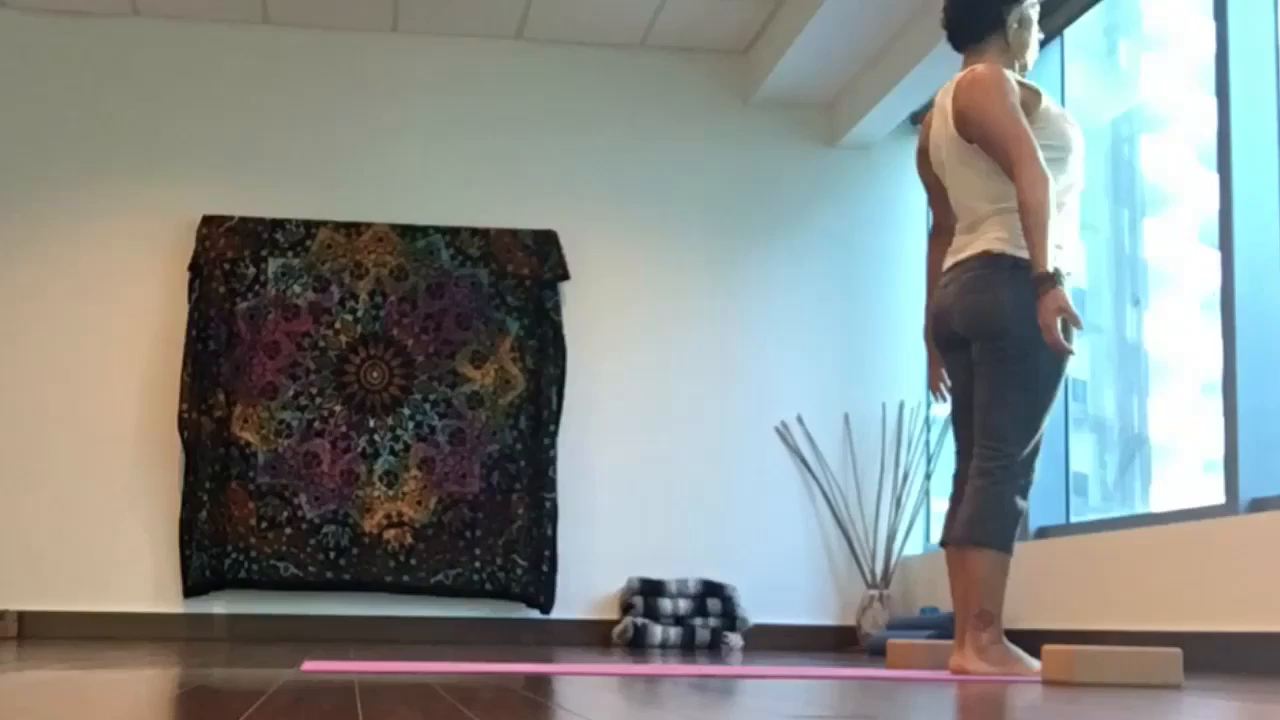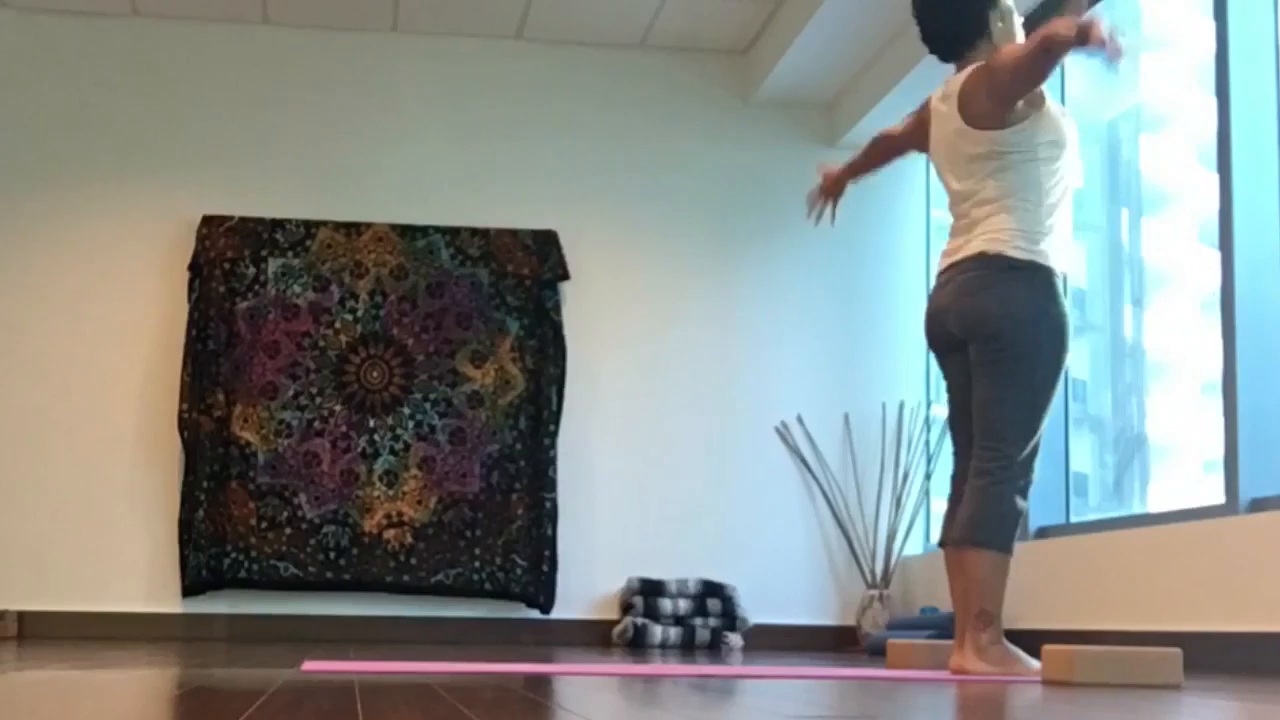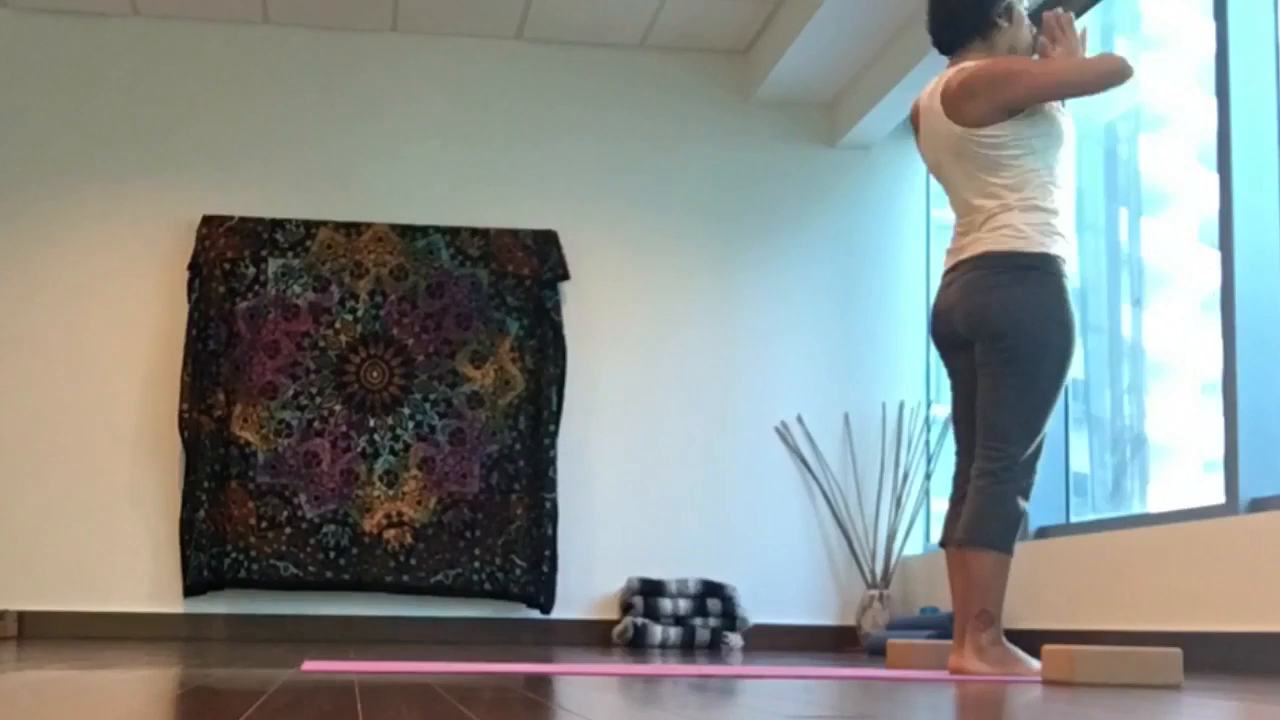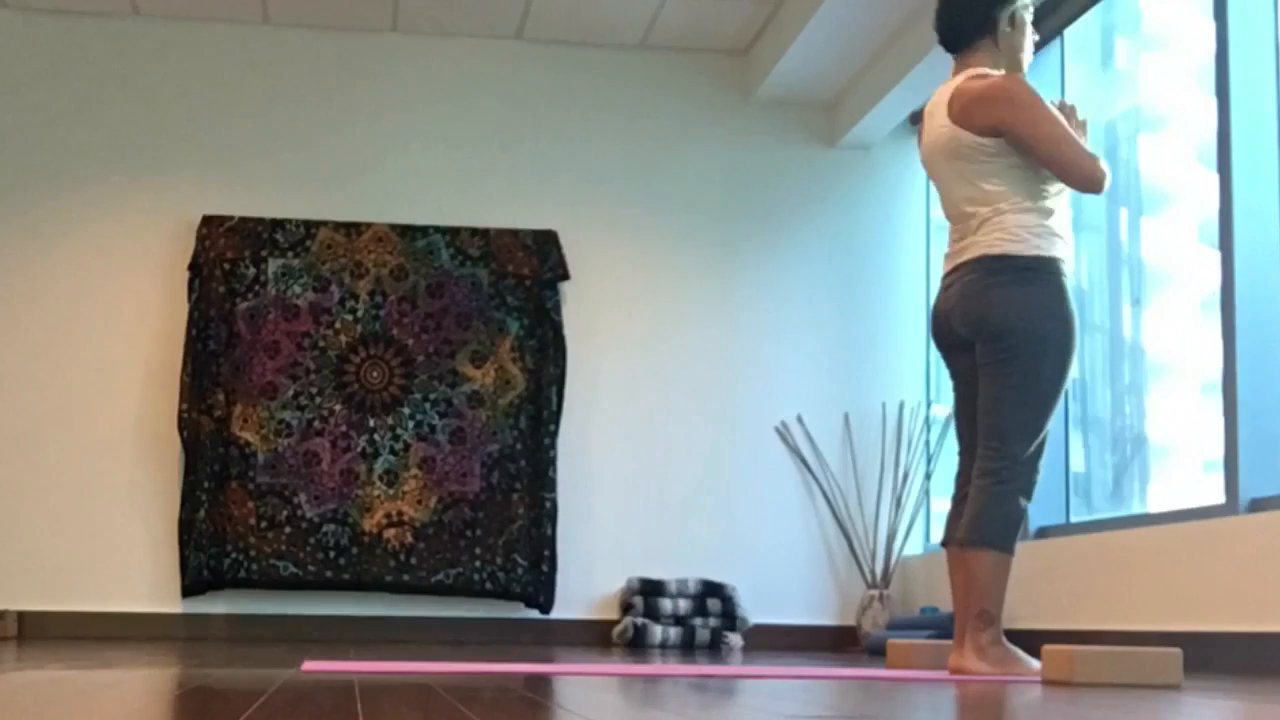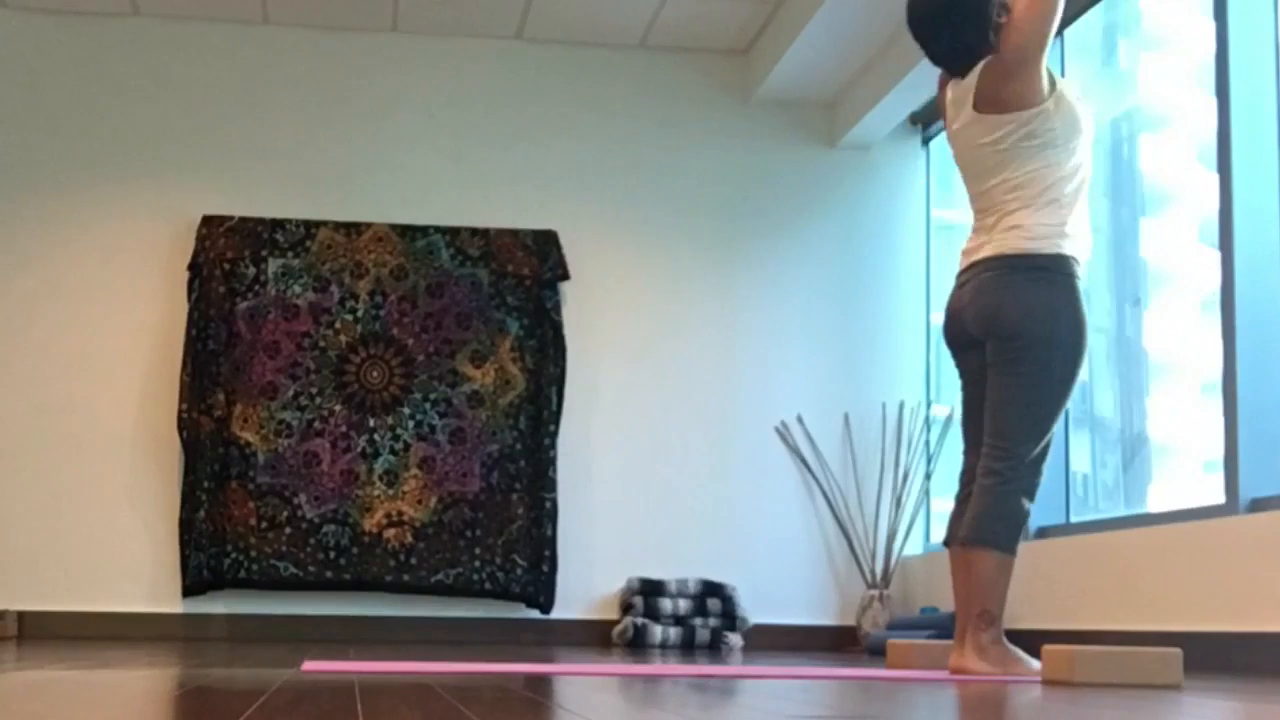
dt=0.2s
person 1, frame 1
left shoulder: (938, 115)
right shoulder: (991, 84)
right elbow: (1029, 177)
left wrist: (935, 329)
right wrist: (1047, 280)
left hip: (963, 291)
right hip: (1011, 283)
left knee: (979, 471)
right knee: (1002, 469)
left ankle: (969, 639)
right ankle: (983, 643)
person 1, frame 2
left shoulder: (939, 105)
right shoulder: (998, 79)
left elbow: (891, 141)
left wrist: (840, 177)
left hip: (958, 290)
right hip: (1012, 287)
left knee: (978, 469)
right knee: (1001, 469)
left ankle: (969, 637)
right ankle: (981, 643)
person 1, frame 3
left shoulder: (929, 104)
right shoulder: (993, 80)
right elbow: (1115, 67)
left wrist: (1047, 59)
right wrist: (1067, 58)
left hip: (963, 290)
right hip: (1019, 282)
left knee: (979, 472)
right knee: (1005, 469)
left ankle: (968, 640)
right ankle: (983, 644)
person 1, frame 4
left shoulder: (939, 106)
right shoulder: (996, 90)
right elbow: (1088, 174)
left wrist: (1050, 124)
right wrist: (1072, 128)
left hip: (966, 294)
right hip: (1024, 288)
left knee: (982, 474)
right knee: (1009, 472)
left ankle: (971, 641)
right ankle: (982, 643)
person 1, frame 5
left shoulder: (956, 92)
right shoulder: (1008, 73)
left hip: (978, 290)
right hip: (1033, 283)
left knee: (985, 470)
right knee: (1011, 469)
left ankle: (968, 639)
right ankle: (982, 642)
